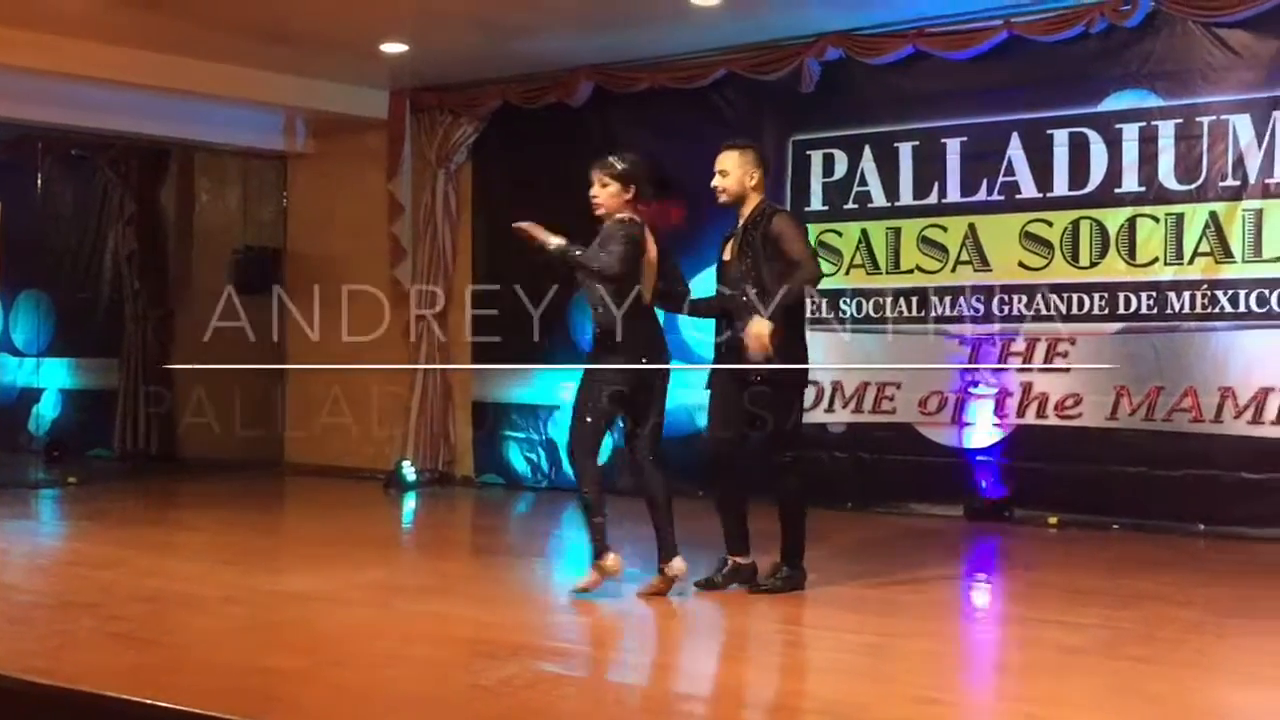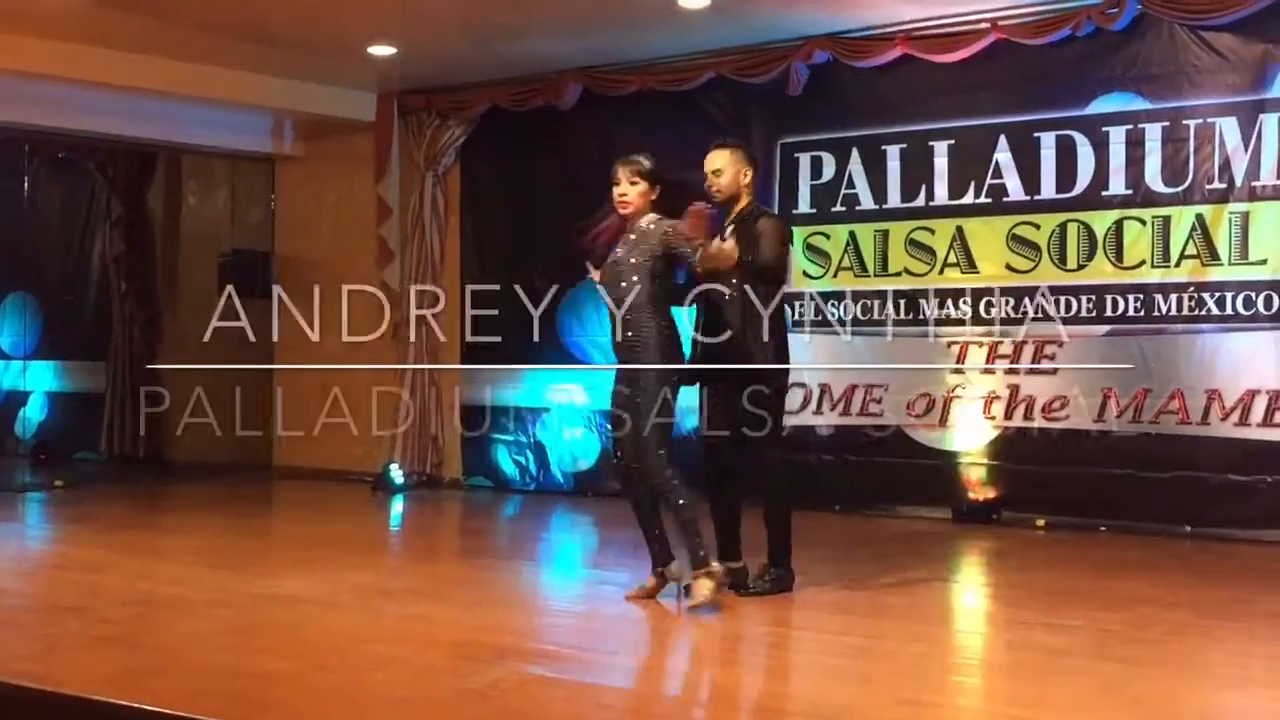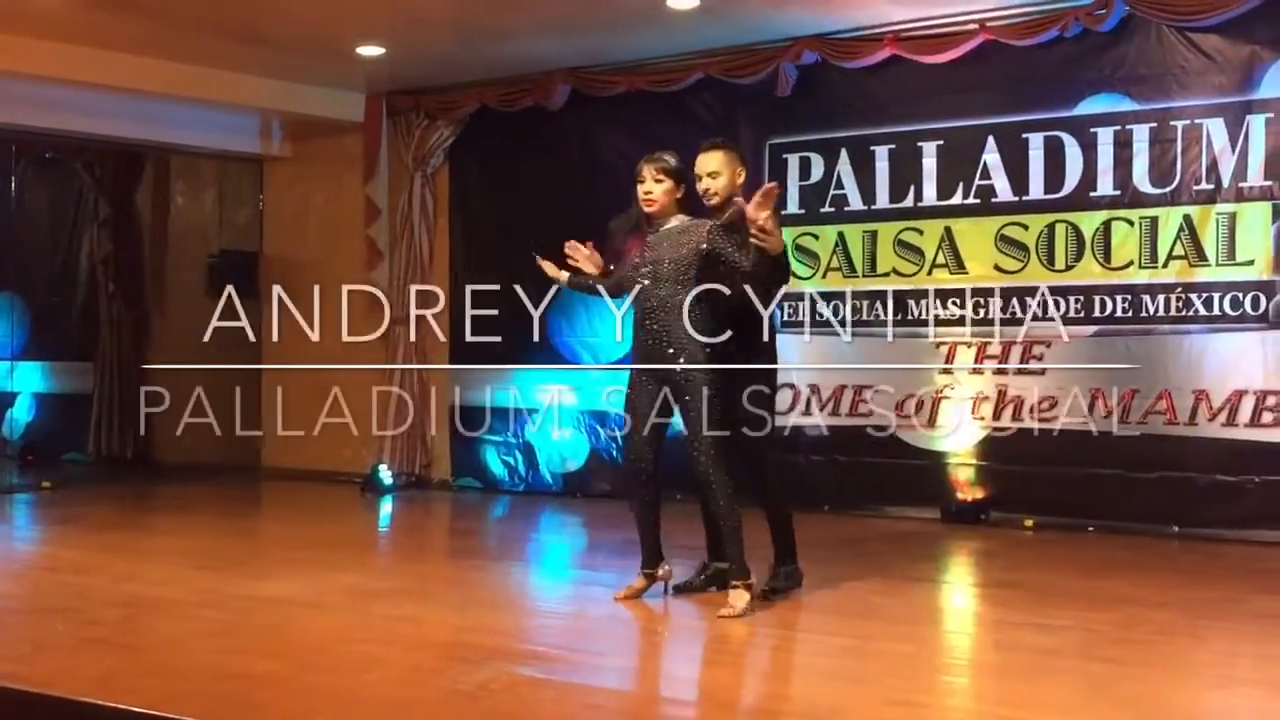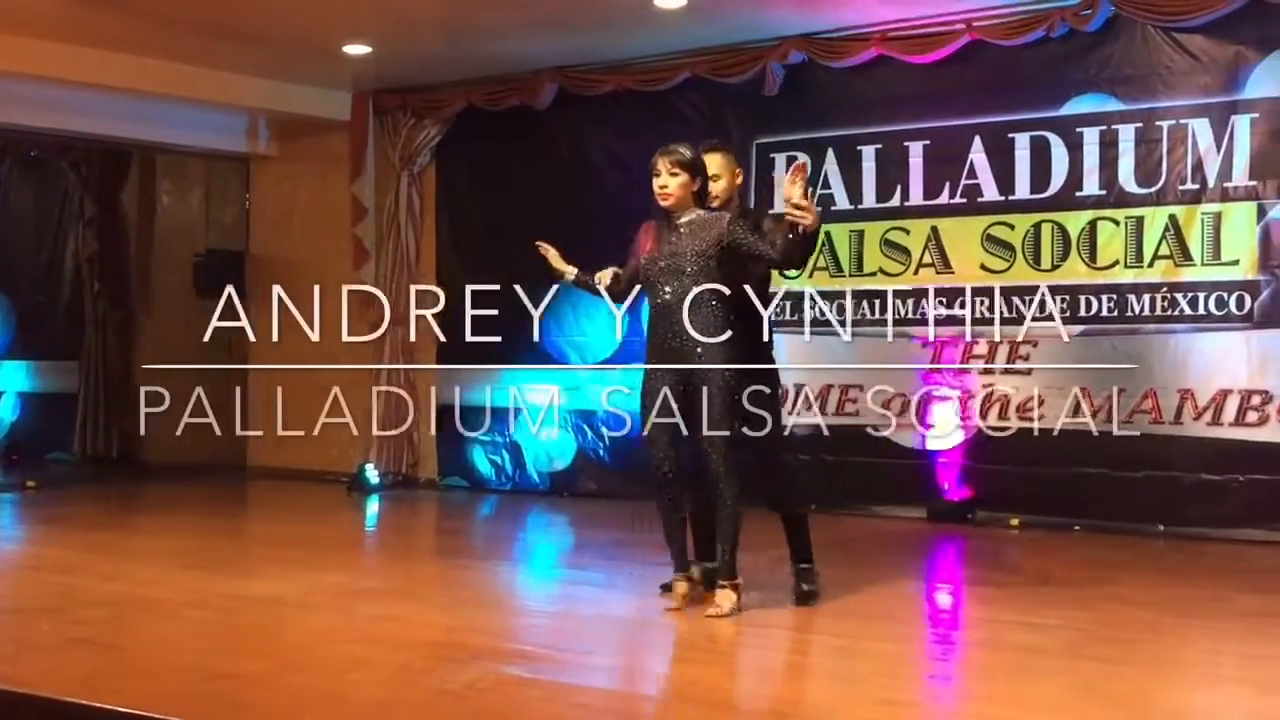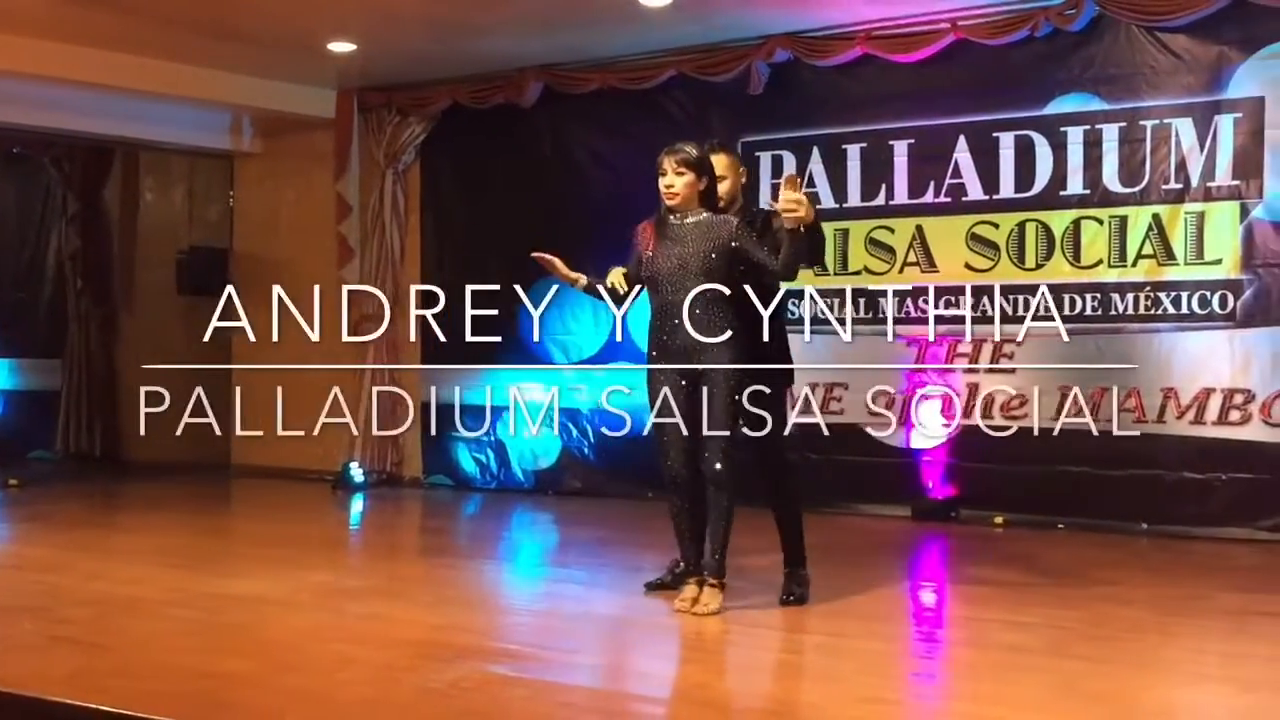
dt=0.2s
person 1, frame 1
left shoulder: (621, 229)
right shoulder: (640, 230)
left elbow: (612, 269)
right elbow: (673, 289)
left wrist: (557, 245)
left hip: (616, 352)
right hip: (650, 354)
left knee: (582, 450)
right knee: (643, 457)
left ankle: (603, 554)
right ankle: (669, 560)
person 1, frame 2
left shoulder: (665, 231)
right shoulder: (624, 238)
left elbow: (702, 265)
left wrist: (700, 243)
right wrist: (605, 280)
left hip: (653, 355)
right hip: (631, 360)
left knee: (651, 459)
right knee: (629, 463)
left ankle: (703, 565)
right ankle: (663, 567)
person 1, frame 3
left shoulder: (703, 231)
right shoulder: (639, 240)
left elbow: (749, 268)
right elbow: (616, 287)
right wrist: (565, 277)
left hip: (691, 358)
right hip: (647, 363)
left knee: (707, 464)
right knee: (640, 465)
left ankle: (739, 578)
right ankle: (652, 567)
person 1, frame 4
left shoulder: (721, 225)
right shoulder: (649, 234)
left elbow: (777, 256)
right elbow: (620, 289)
right wrist: (568, 271)
left hip: (710, 355)
right hip: (661, 359)
left knee: (716, 462)
right knee: (664, 464)
left ankle: (728, 580)
right ankle: (682, 571)
person 1, frame 5
left shoulder: (727, 229)
right shoulder: (648, 234)
left elbow: (780, 272)
right elbow: (624, 292)
right wrist: (575, 278)
left hip: (716, 355)
right hip: (666, 358)
left knee: (716, 463)
right knee: (676, 468)
left ankle: (715, 577)
right ankle: (691, 574)
person 2, frame 1
left shoulder: (776, 223)
right shoulder: (734, 235)
left elbow: (807, 271)
left wrist: (770, 319)
left hip: (774, 364)
right hip: (733, 363)
left knee: (776, 461)
right knee: (724, 455)
left ankle: (791, 564)
right ankle: (739, 559)
person 2, frame 2
left shoulder: (765, 225)
right shoulder: (716, 232)
left elbow: (770, 270)
right elbow: (698, 292)
left wrist: (735, 261)
left hip: (757, 364)
right hip: (718, 363)
left knee: (761, 462)
right knee: (717, 463)
left ankle: (779, 566)
right ankle: (731, 563)
person 2, frame 3
left shoulder: (754, 228)
left elbow: (773, 281)
left wrist: (777, 250)
right wrist: (604, 271)
left hip: (747, 363)
left knee: (752, 462)
left ankle: (787, 564)
right ankle: (718, 562)
person 2, frame 4
left shoulder: (758, 226)
left elbow: (791, 256)
left wrist: (808, 227)
left hip: (746, 363)
left knee: (764, 464)
left ankle: (803, 564)
right ankle: (703, 560)
person 2, frame 5
left shoulder: (766, 225)
left elbow: (807, 257)
left wrist: (807, 224)
right wrist: (623, 274)
left hip: (760, 363)
left knee: (770, 462)
left ankle: (795, 568)
